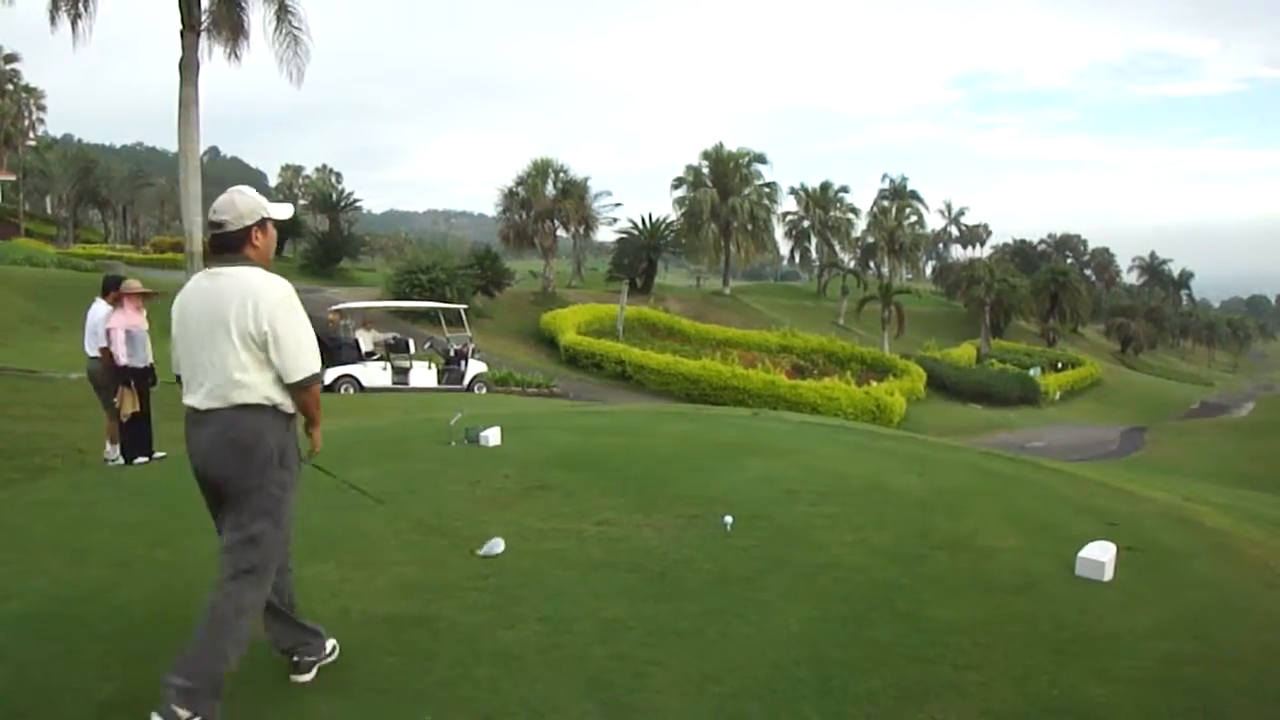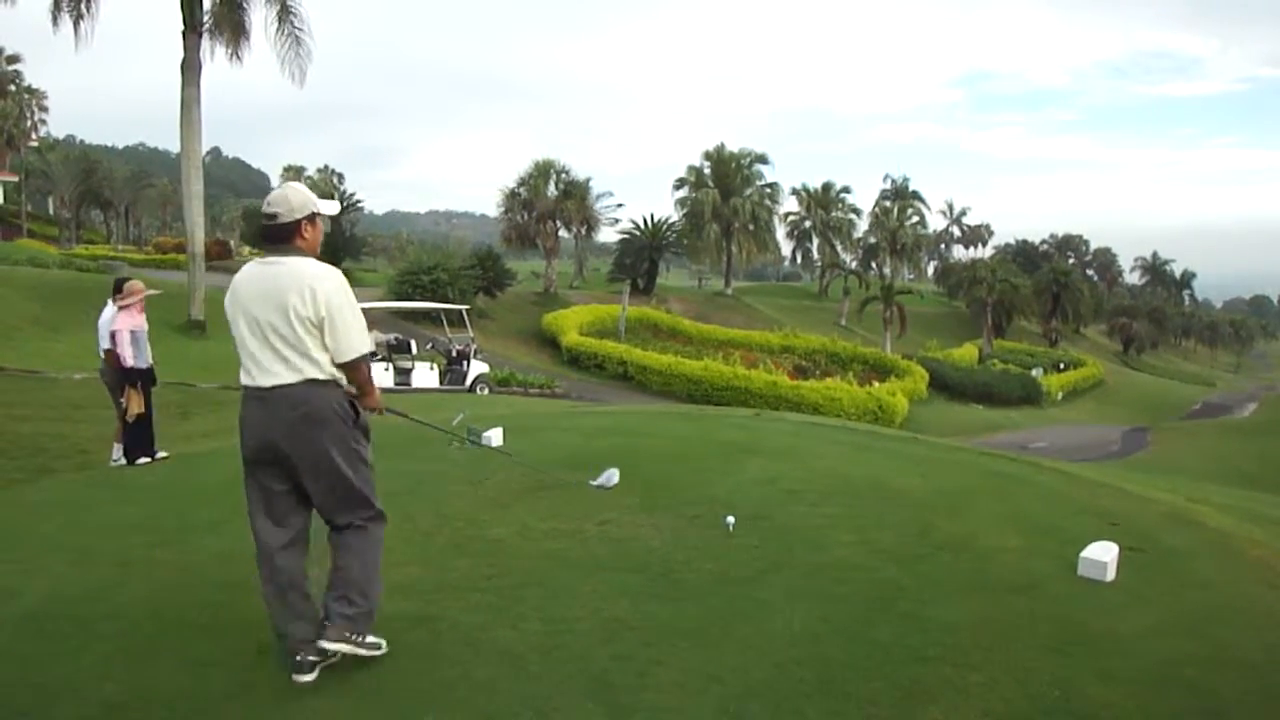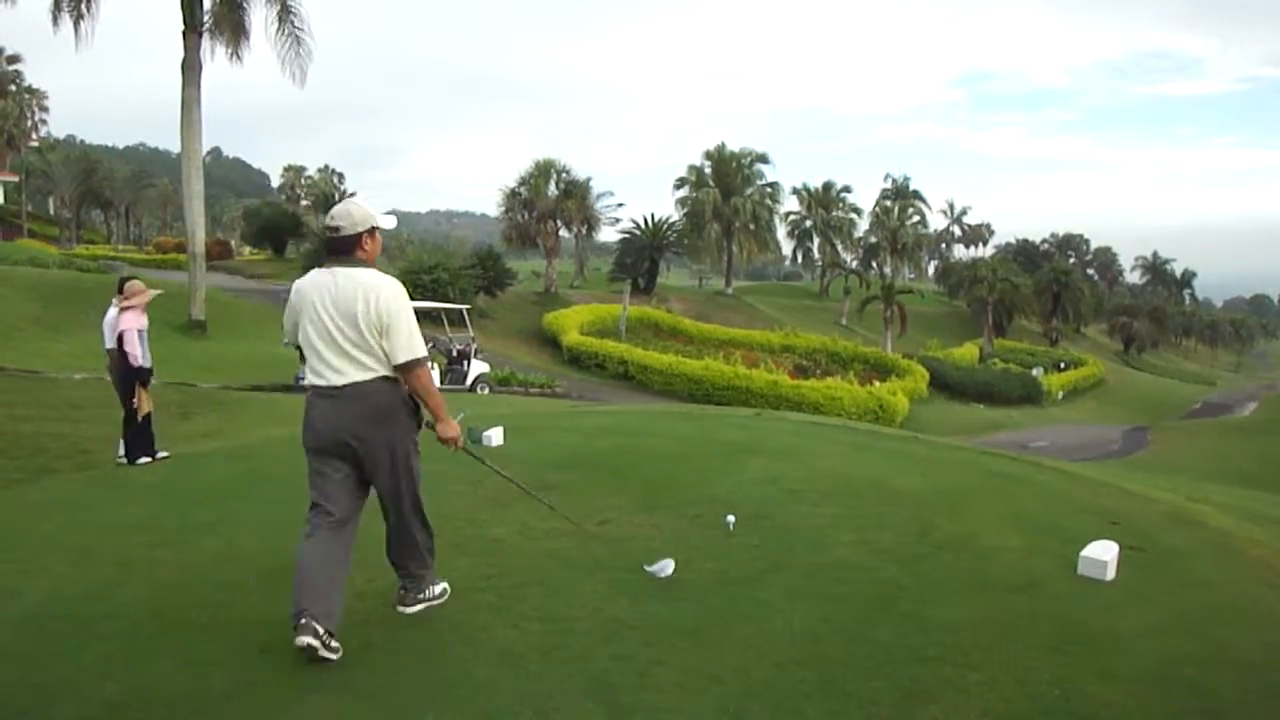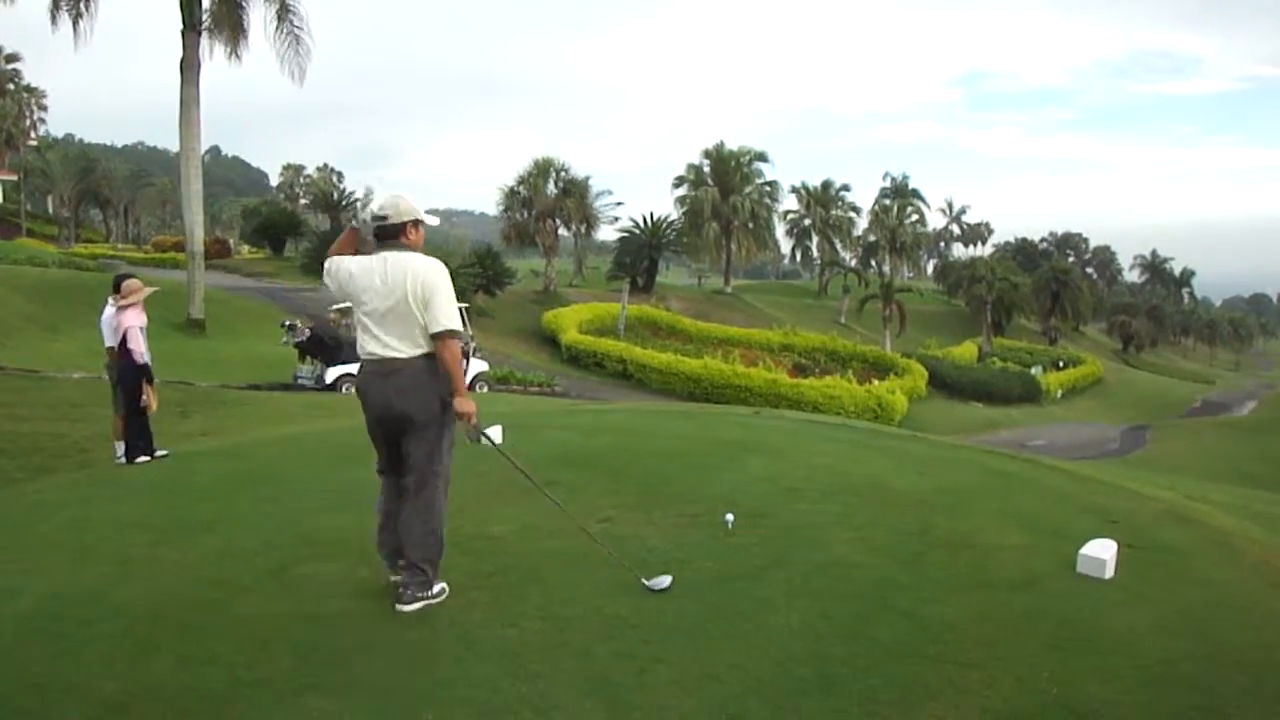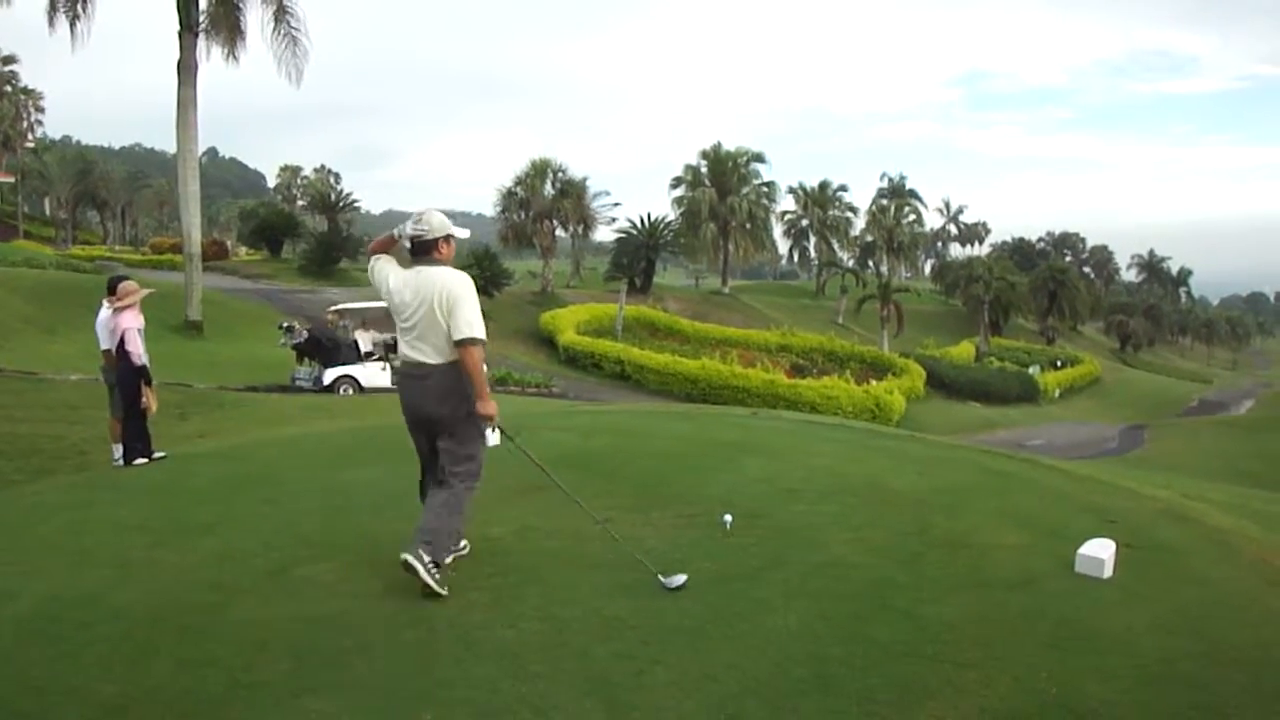
dt=0.3s
person 1, frame 1
left shoulder: (189, 293)
right shoulder: (270, 290)
left elbow: (185, 370)
right elbow: (302, 377)
right wrist: (314, 424)
left hip: (202, 432)
right hip: (255, 435)
left knee: (262, 549)
right knee: (247, 569)
left ankle: (302, 646)
person 1, frame 2
left shoulder: (240, 282)
right shoulder: (323, 278)
right elbow: (352, 357)
right wrist: (367, 393)
left hip: (258, 412)
right hip: (315, 411)
left knee: (277, 534)
right knee: (356, 518)
left ankle: (303, 648)
right ankle: (345, 624)
person 1, frame 3
left shoulder: (303, 288)
right shoulder: (384, 288)
left elbow: (294, 335)
right elbow: (410, 363)
right wrist: (442, 416)
left hip: (322, 409)
right hip: (378, 406)
left knee: (328, 519)
right knee: (404, 505)
left ankle: (312, 619)
right ankle: (417, 585)
person 1, frame 4
left shoulder: (358, 271)
right shoulder: (430, 270)
left elbow: (331, 262)
right elbow: (446, 336)
left wrist: (357, 228)
right wrist: (461, 392)
left hip: (374, 381)
right hip: (421, 382)
left knee: (393, 475)
right knee: (425, 483)
left ankle: (395, 557)
right ankle: (415, 584)
person 1, frame 5
left shoulder: (396, 282)
right shoulder: (456, 282)
left elbow: (375, 254)
right elbow: (469, 343)
left wrist: (398, 233)
right wrist: (484, 396)
left hip: (411, 383)
right hip: (452, 386)
left knee: (433, 471)
right knee: (457, 477)
left ankle: (441, 541)
right ankle: (426, 551)
